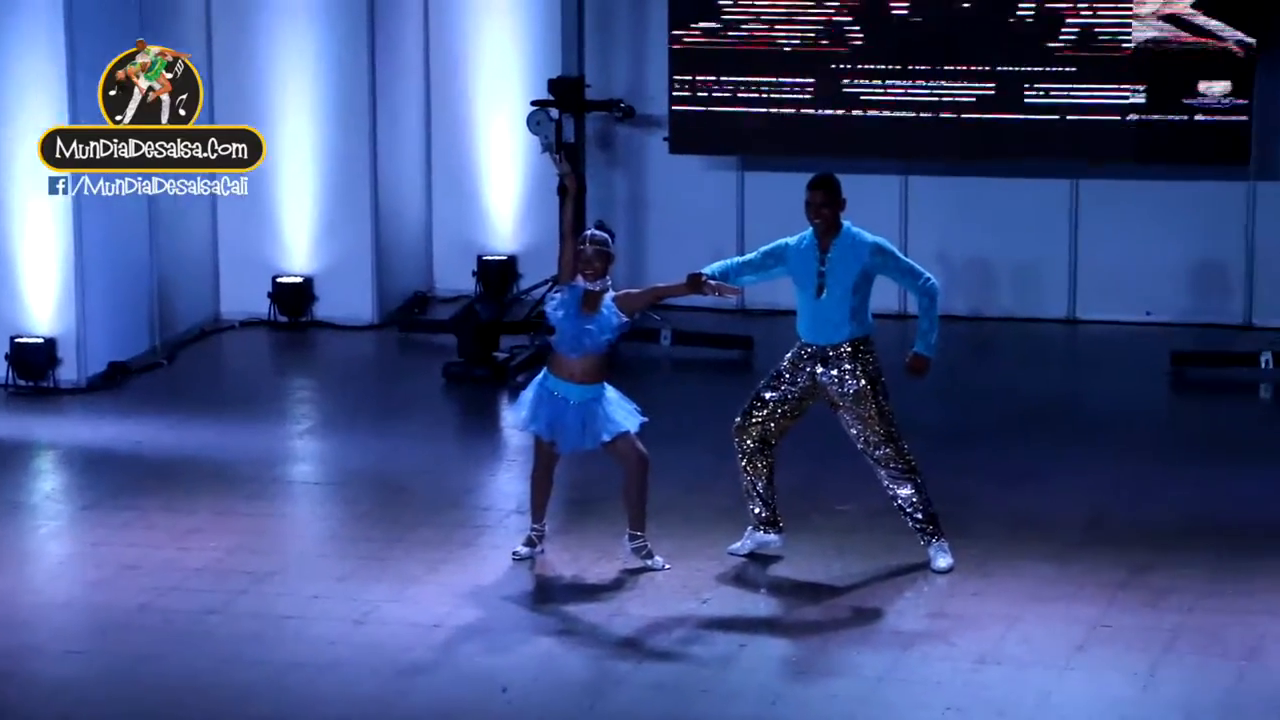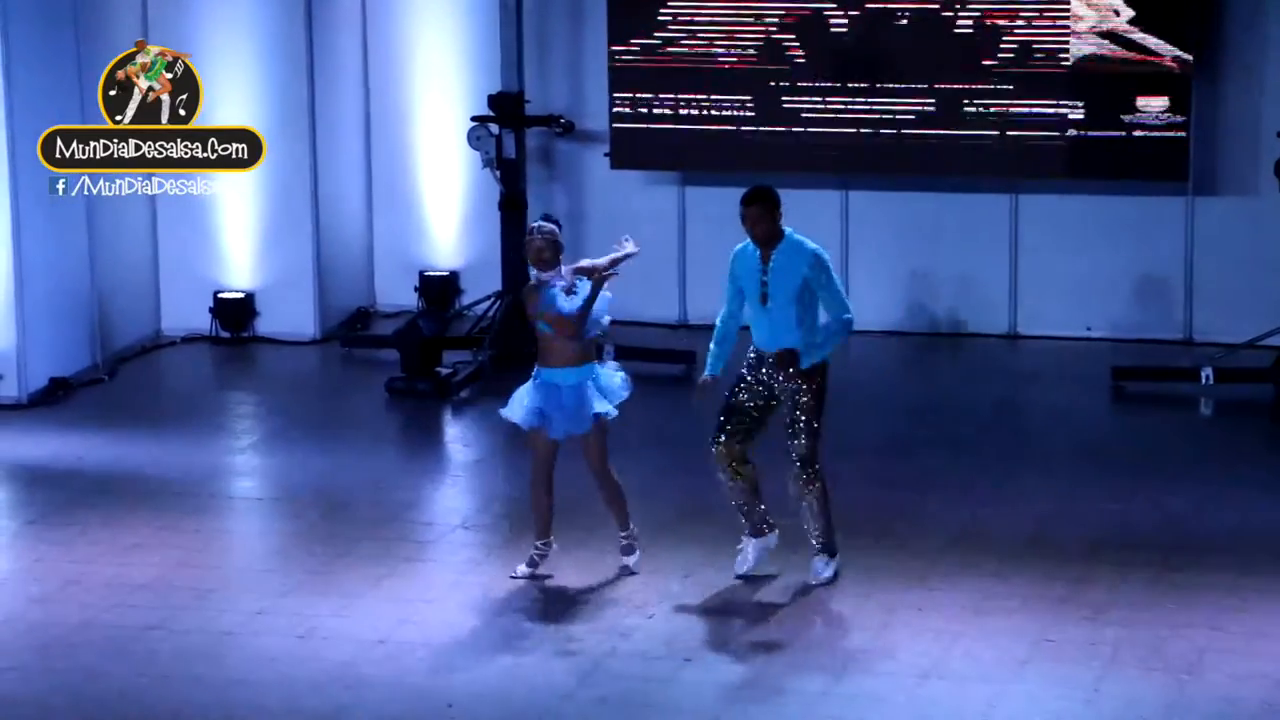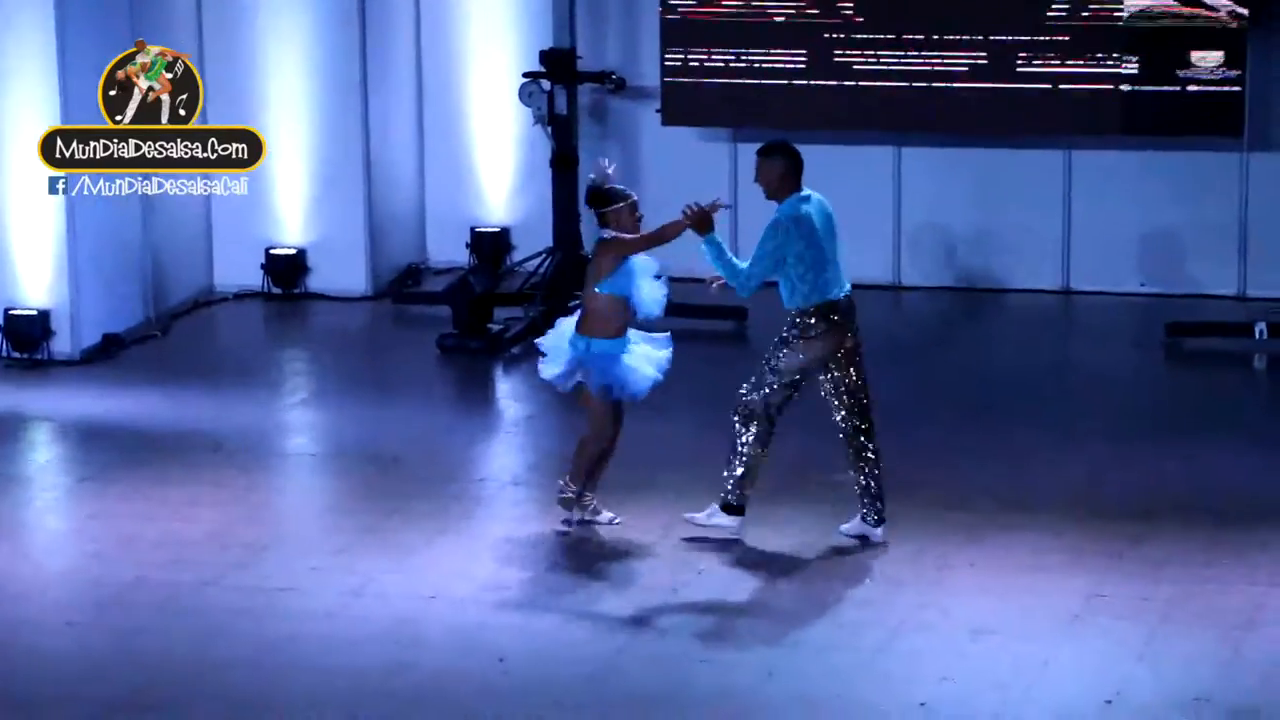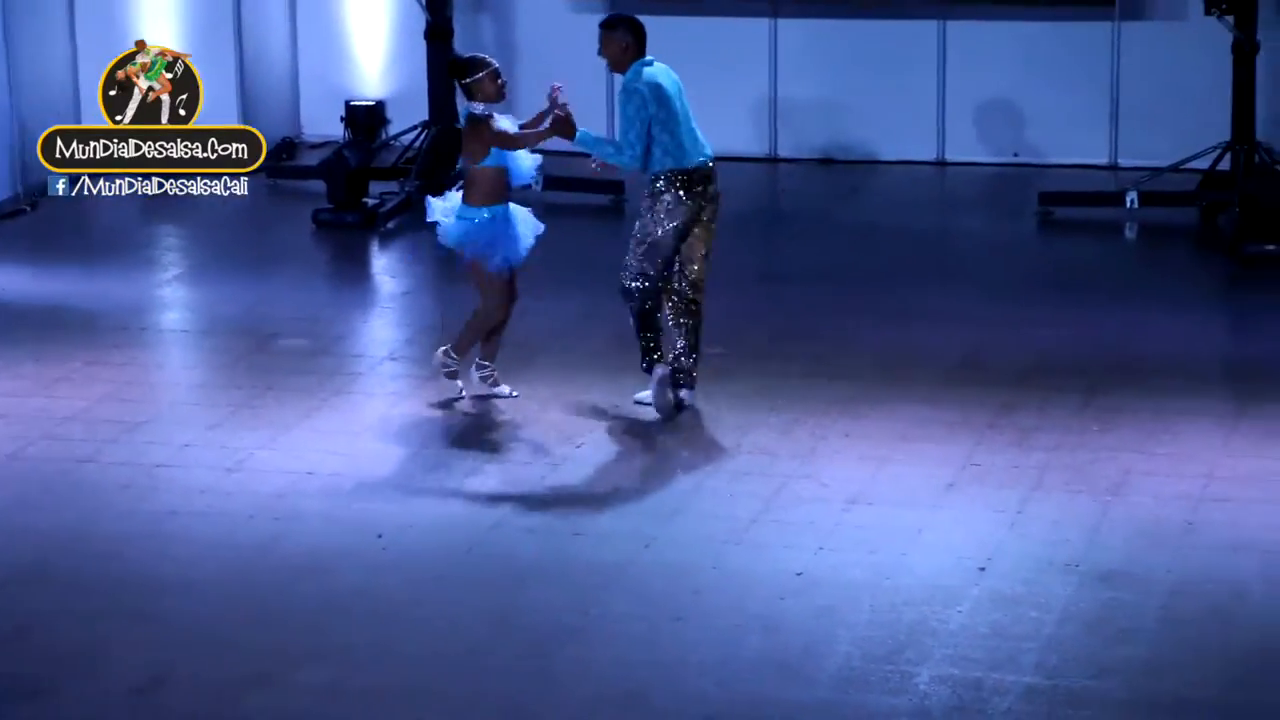
dt=1s
person 1, frame 1
left shoulder: (869, 250)
right shoulder: (792, 250)
left elbow: (925, 286)
right elbow: (743, 266)
left wrist: (924, 348)
right wrist: (707, 275)
left hip: (851, 361)
right hip: (805, 358)
left knee: (885, 451)
right knee: (750, 430)
left ankle: (934, 540)
right ankle: (765, 528)
person 1, frame 2
left shoulder: (809, 257)
right shoulder: (741, 256)
left elbow: (842, 317)
right elbow: (730, 316)
left wrist: (809, 361)
right wrist: (713, 367)
left hip: (799, 366)
right hip: (760, 361)
left knee: (802, 462)
right knee: (725, 445)
left ankle: (825, 553)
right ankle: (760, 532)
person 1, frame 3
left shoulder: (785, 222)
right shoulder: (817, 206)
left elbow: (746, 281)
left wrist: (708, 237)
right wrist: (728, 272)
left hip: (812, 325)
right hip: (840, 317)
left knee: (753, 408)
right knee: (853, 418)
left ankle: (731, 509)
right ankle: (870, 518)
person 1, frame 4
left shoulder: (635, 89)
right shoulder: (663, 75)
left elbow: (631, 156)
left wrist: (577, 136)
right wrist: (611, 155)
left hip: (674, 191)
right hip: (701, 183)
left knee: (640, 285)
right knee: (685, 287)
left ankle: (659, 369)
right ankle: (680, 383)
person 2, frame 1
left shoulder: (619, 303)
right shoulder: (567, 289)
left elbow: (659, 292)
right elbow: (566, 237)
left wrist: (697, 286)
right wrist: (570, 191)
left hip: (593, 397)
right hip: (553, 391)
left knee: (636, 459)
right knee: (544, 463)
left ankle: (637, 539)
right ankle: (536, 533)
person 2, frame 2
left shoulder: (582, 272)
right shoulder: (533, 293)
left elbow: (609, 263)
right elbow: (572, 328)
right wrist: (594, 290)
left hip: (586, 383)
right hip: (549, 386)
left knee: (599, 467)
right knee: (541, 471)
left ankle: (627, 535)
right ankle: (540, 548)
person 2, frame 3
left shoulder: (614, 247)
right shoulder: (613, 248)
right elbow: (660, 236)
right wrist: (700, 216)
left hip: (615, 348)
right hip: (594, 350)
left knee: (612, 428)
right knee: (603, 428)
left ankle: (585, 498)
right ankle: (570, 490)
person 2, frame 4
left shoulder: (491, 120)
right shoulder: (478, 126)
left elbow: (516, 133)
right elbow: (518, 142)
left wrist: (549, 109)
right wrist: (555, 130)
left hip: (499, 217)
right hip: (480, 221)
left knee: (507, 297)
right knee: (494, 305)
left ankle: (485, 371)
right ankle: (451, 355)
